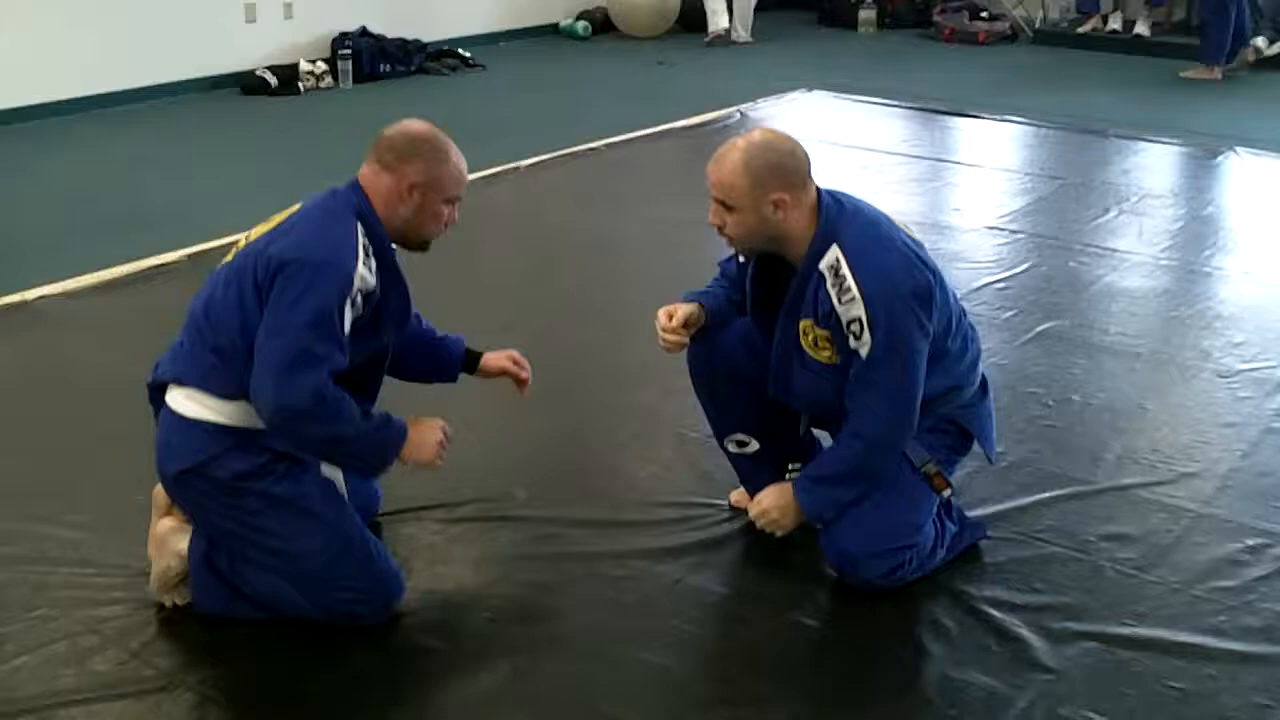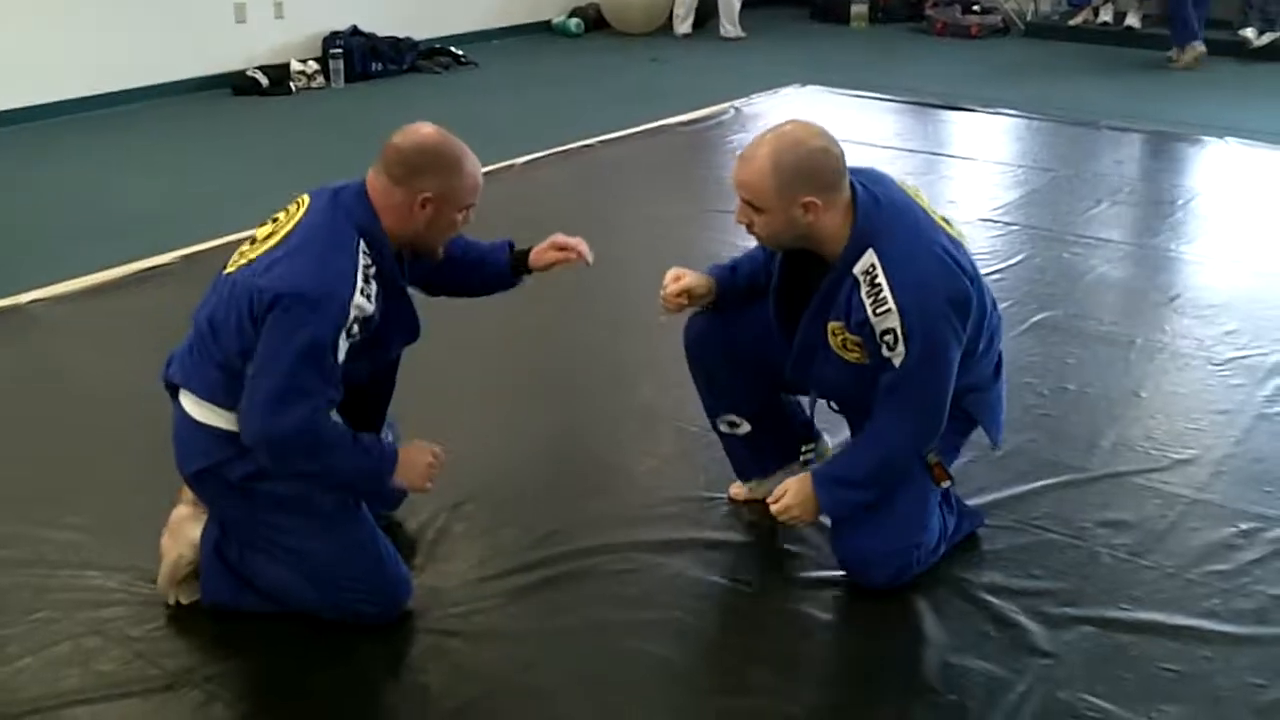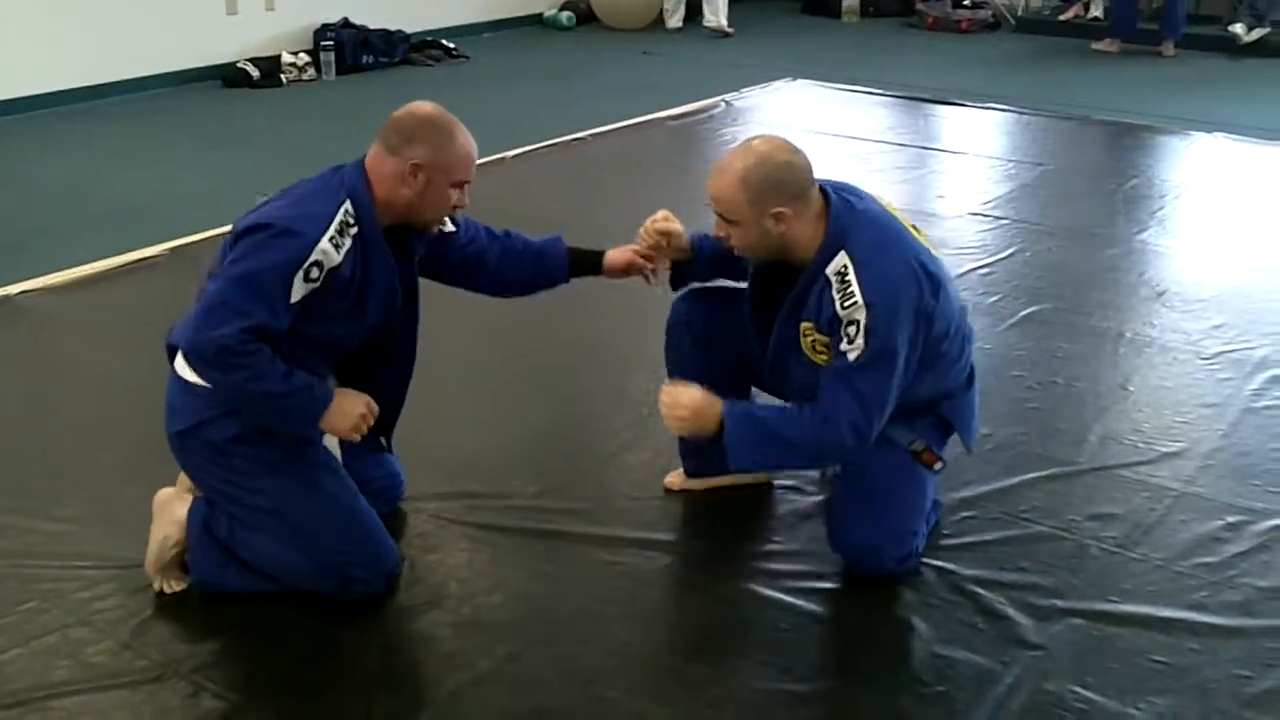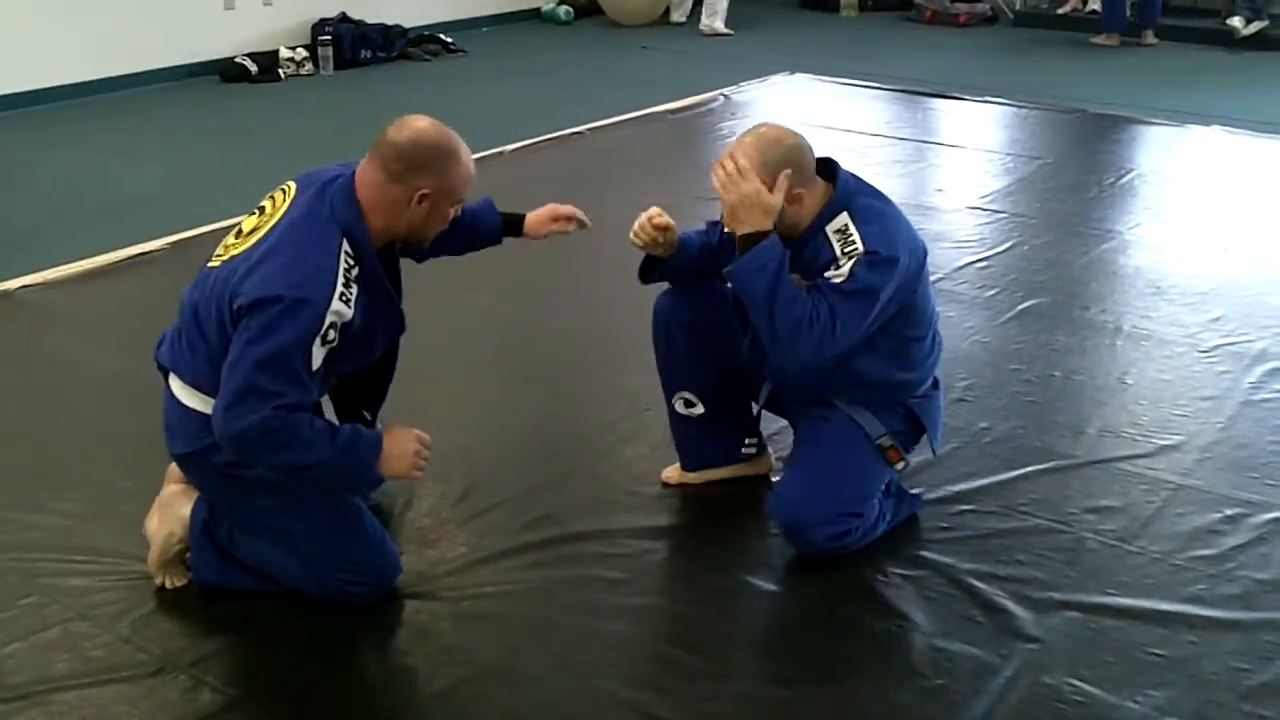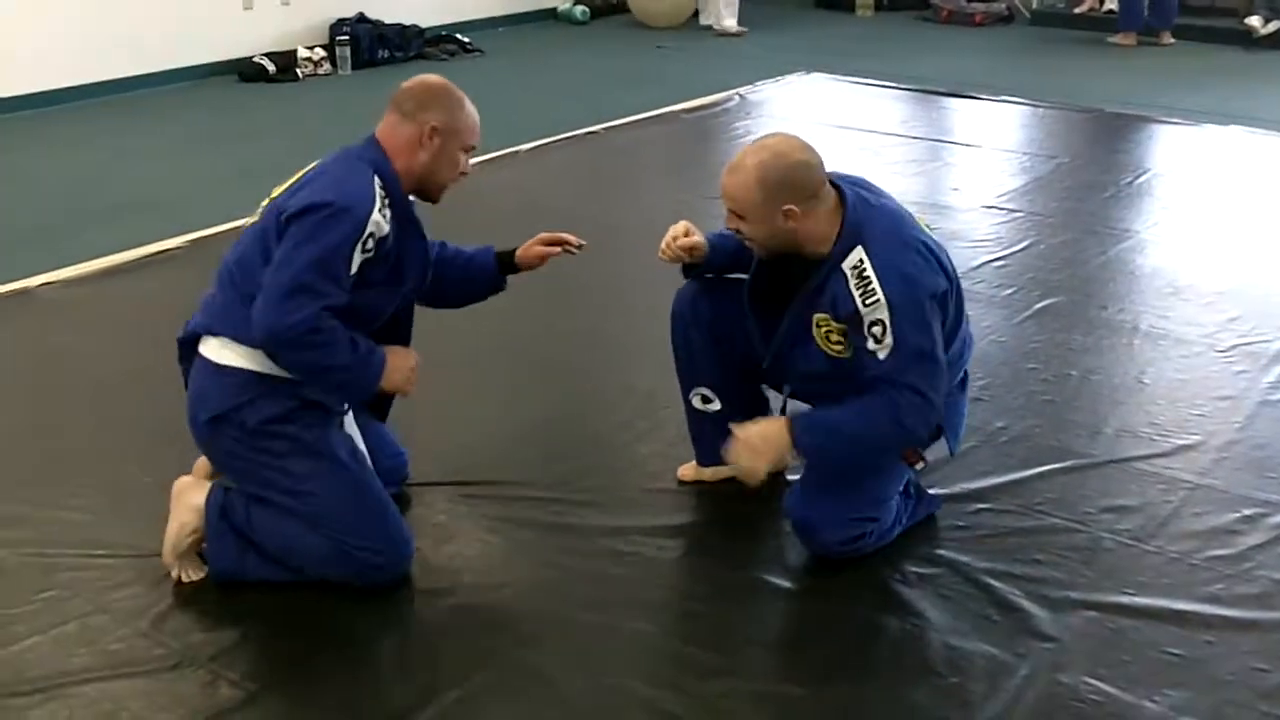
dt=0.5s
person 1, frame 1
left shoulder: (338, 219)
right shoulder: (329, 261)
left elbow: (388, 332)
right elbow: (294, 402)
left wrist: (472, 360)
right wrist: (396, 441)
left hip: (245, 419)
right hip: (221, 447)
left knee: (359, 504)
right knee: (368, 595)
left ankle: (199, 501)
right ankle: (194, 553)
person 1, frame 2
left shoulder: (348, 206)
right shoulder: (324, 287)
left elbow: (429, 261)
right elbow: (281, 430)
left wrist: (522, 261)
right wrist: (388, 462)
left hip: (260, 409)
right hip: (243, 443)
left knee: (379, 492)
right knee: (378, 594)
left ankle: (228, 502)
right ankle: (207, 546)
person 1, frame 3
left shoulder: (390, 211)
right shoulder: (304, 235)
left elbow: (477, 253)
right elbow: (215, 344)
left wrist: (594, 261)
right wrist: (319, 407)
left hip: (281, 393)
right hip: (226, 414)
left knee: (381, 489)
right knee: (364, 566)
left ankle: (229, 484)
right ankle: (195, 524)
person 1, frame 4
left shoulder: (341, 188)
right shoulder: (306, 288)
left elbow: (423, 227)
right elbow: (253, 423)
left wrist: (517, 224)
right wrist: (372, 450)
left hip: (257, 393)
right hip: (228, 426)
left knee: (362, 473)
right knee: (366, 573)
left ankle: (210, 483)
right ankle: (195, 521)
person 1, frame 5
left shoulder: (363, 179)
right shoulder: (350, 206)
left elbow: (422, 272)
right elbow: (286, 325)
left wrist: (510, 262)
right wrist: (375, 368)
left hip: (268, 382)
right hip: (252, 397)
left knee: (387, 471)
right knee: (380, 555)
left ankle: (238, 469)
right ankle: (210, 511)
person 2, frame 1
left shoulder: (878, 278)
right shoulder: (771, 231)
left elbow: (882, 423)
right elbow: (738, 282)
left wrist: (805, 496)
right wrist: (697, 311)
left hip: (919, 416)
right hip: (833, 387)
left knee: (859, 556)
right knee: (714, 348)
left ankle: (943, 523)
right ankle: (785, 471)
person 2, frame 2
left shoulder: (914, 285)
right shoulder: (836, 192)
left elbow: (909, 424)
right elbow: (779, 261)
left wrist: (824, 490)
right wrist: (713, 285)
left hip: (929, 398)
left knee: (871, 558)
right knee: (712, 334)
left ankle: (943, 512)
right ankle: (785, 457)
person 2, frame 3
left shoulder: (880, 286)
right shoulder: (806, 206)
left elbow: (845, 428)
right elbow: (745, 256)
left wrist: (722, 420)
right wrist: (686, 251)
left hip: (901, 405)
left knee: (872, 549)
right knee: (694, 320)
left ankle: (898, 490)
right ankle: (723, 464)
person 2, frame 4
left shoulder: (876, 244)
right shoulder: (778, 201)
left elbow: (802, 348)
right elbow: (718, 252)
left wrist: (757, 237)
right wrist: (671, 247)
left hip: (867, 400)
left knee: (807, 521)
right knee: (679, 310)
left ankle: (886, 495)
right ankle: (729, 453)
person 2, frame 5
left shoulder: (894, 275)
right shoulder: (815, 197)
left elbow: (910, 408)
right elbow: (757, 249)
left wrist: (792, 435)
right wrist: (707, 250)
left hip: (886, 404)
left knee: (824, 526)
right knee: (699, 304)
left ankle: (904, 498)
right ankle: (735, 452)
